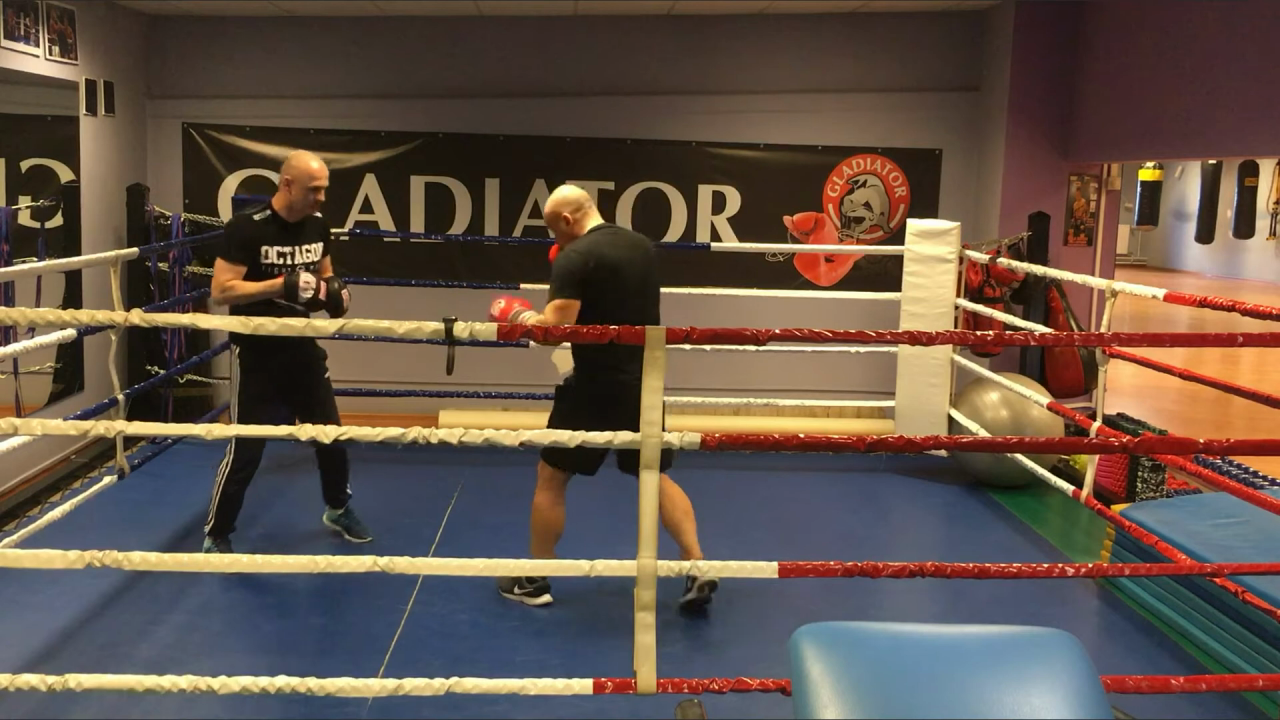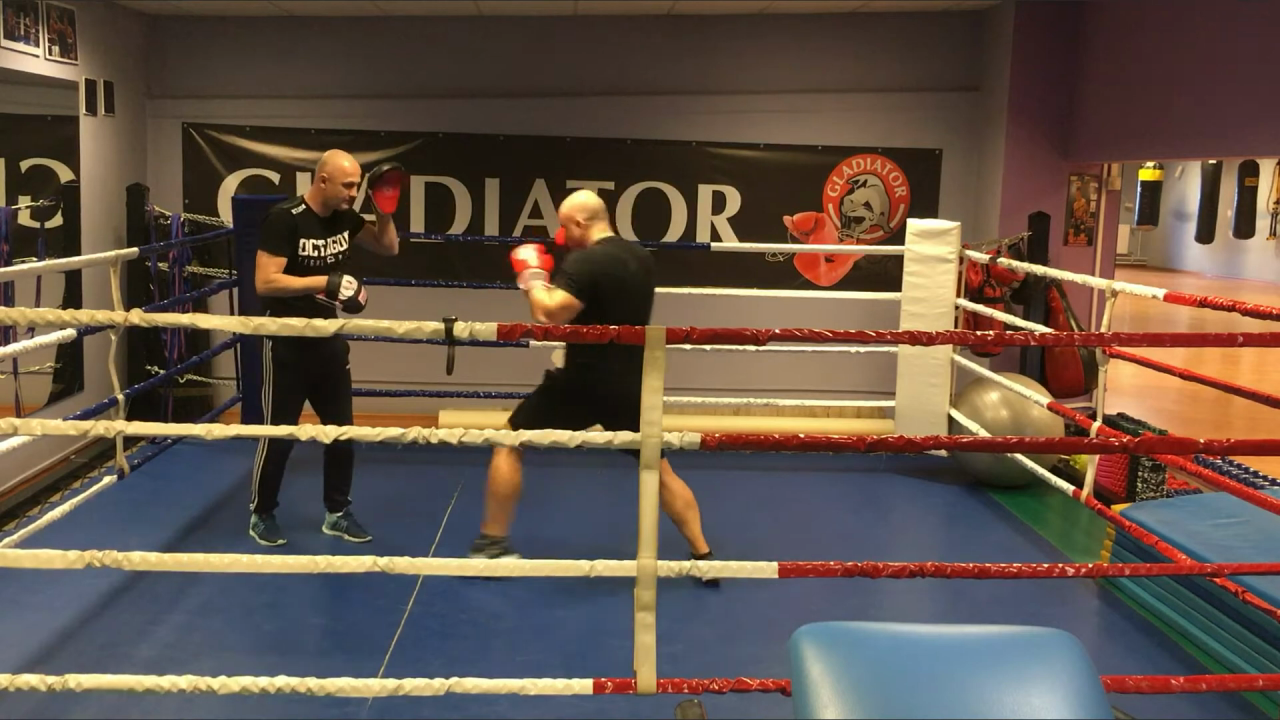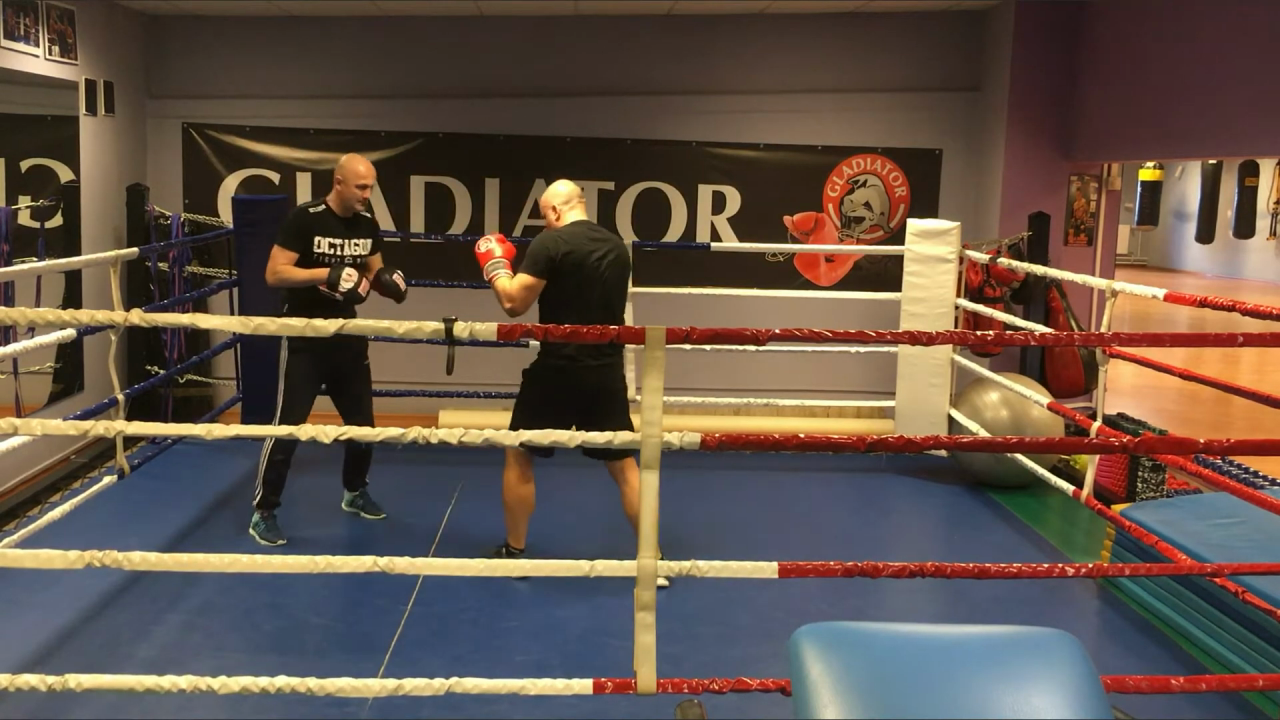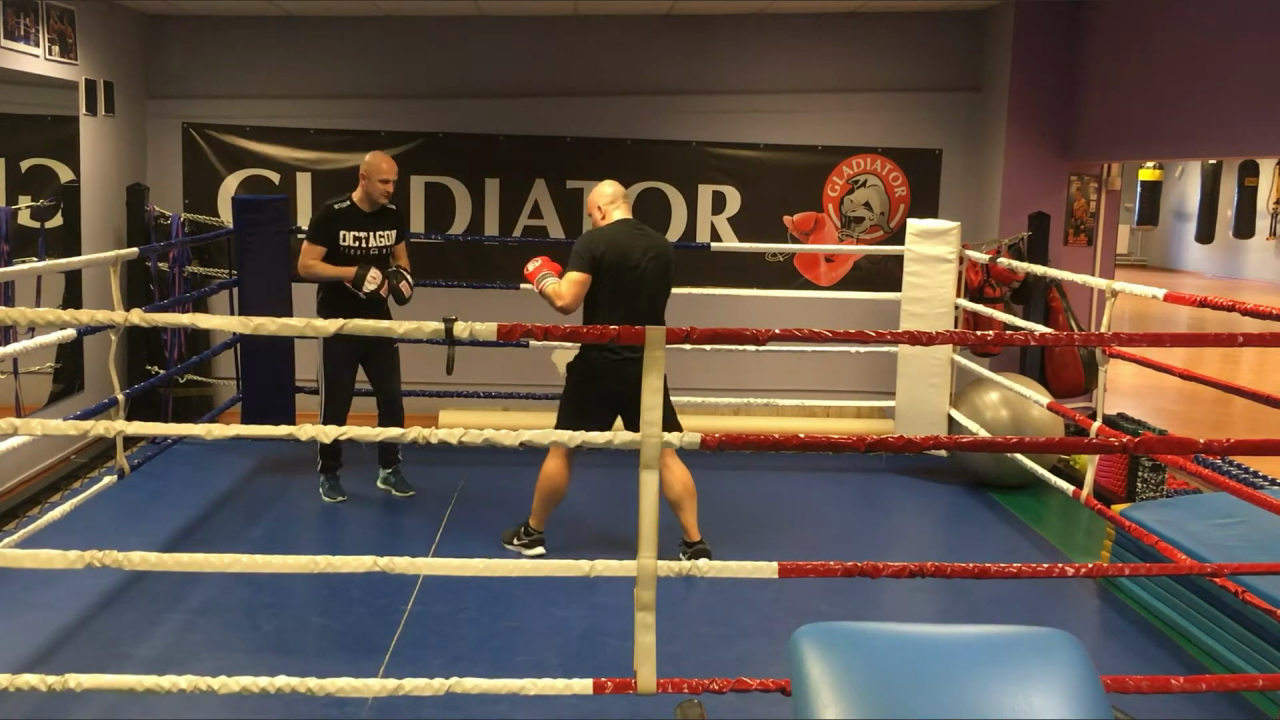
dt=1s
person 1, frame 1
left shoulder: (576, 258)
right shoulder: (642, 245)
left elbow: (557, 327)
left wrist: (519, 315)
left hip: (596, 386)
right hip: (643, 383)
left knee: (551, 477)
right knee: (656, 477)
left ankle: (534, 581)
right ankle: (697, 569)
person 1, frame 2
left shoulder: (586, 262)
right shoulder: (641, 256)
left elbow: (550, 317)
left wrist: (533, 275)
right wrist: (561, 262)
left hip: (581, 383)
right hip: (627, 385)
left knee: (509, 447)
right knee: (658, 469)
left ankle: (494, 543)
right ankle: (703, 556)
person 1, frame 3
left shoulder: (550, 244)
right shoulder: (618, 247)
left elbow: (514, 303)
left wrist: (495, 265)
left hip: (556, 371)
right hip: (606, 373)
left knee: (519, 459)
right knee: (624, 466)
left ankle: (514, 552)
person 1, frame 4
left shoulder: (594, 242)
right shoulder: (662, 247)
left elbow: (566, 302)
left wrist: (543, 277)
left hip: (599, 364)
right hip: (647, 365)
left knee: (561, 449)
right knee: (665, 453)
left ankle: (532, 534)
right ankle: (695, 544)
person 2, frame 1
left shoulder: (317, 225)
right shoulder: (247, 228)
right elbow: (221, 292)
left wrist: (334, 292)
right wrist: (282, 285)
left hip: (303, 350)
right hip: (257, 356)
left knee: (332, 437)
right knee: (246, 450)
left ankle: (338, 510)
right ankle: (216, 536)
person 2, frame 2
left shoulder: (344, 216)
right shoulder: (285, 218)
left elbow: (387, 248)
right elbow: (265, 282)
left wrist: (384, 210)
right wrist: (325, 283)
left hip: (328, 340)
right hip: (287, 344)
left knee: (342, 431)
right knee: (279, 434)
left ankle: (337, 512)
right ankle: (261, 514)
person 2, frame 3
left shoulder: (367, 223)
right shoulder: (304, 219)
left elbow: (373, 270)
right elbow: (275, 274)
left wrist: (387, 280)
right wrist: (326, 274)
left hip: (347, 336)
right hip: (304, 338)
left knee: (361, 421)
right knee: (288, 426)
left ankle: (355, 492)
right ankle: (264, 513)
person 2, frame 4
left shoulder: (394, 216)
right shoulder: (331, 215)
left elbow: (400, 257)
right elbow: (306, 266)
left wrist: (401, 275)
right wrist: (351, 272)
left hip: (378, 319)
right hip: (338, 323)
left knee: (391, 399)
right knee: (336, 404)
left ankle: (390, 469)
right ankle: (328, 474)
